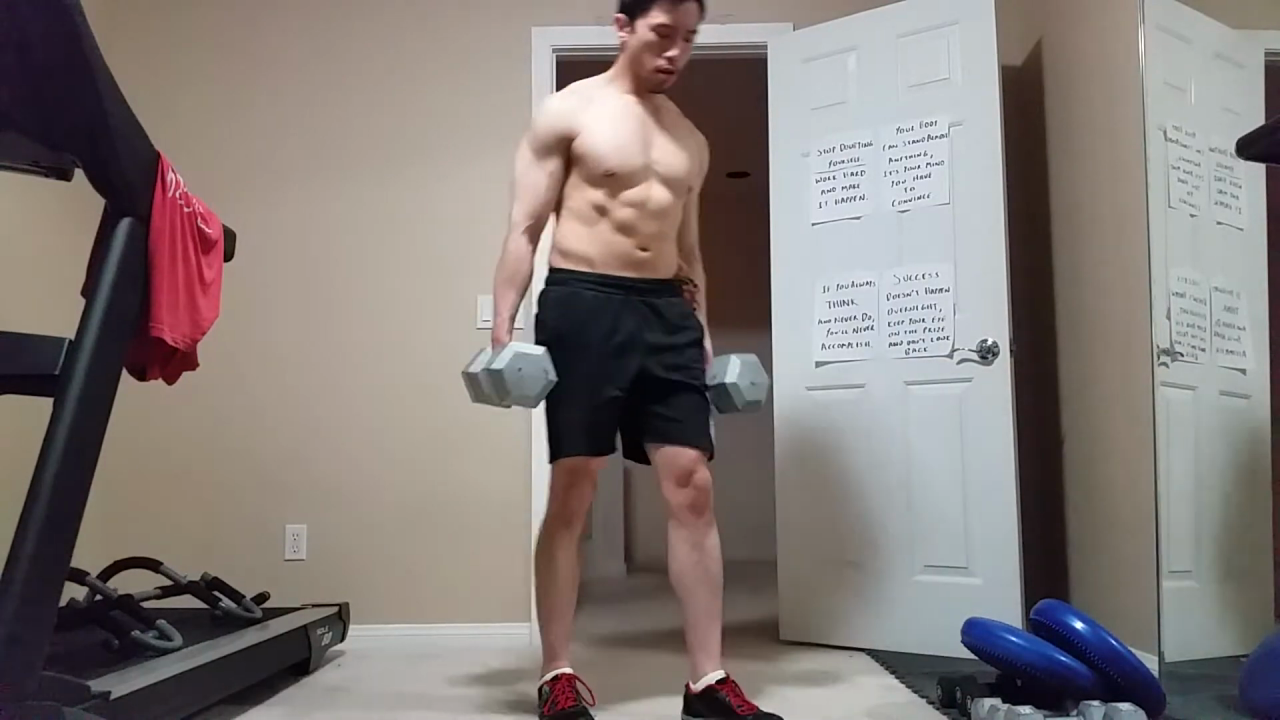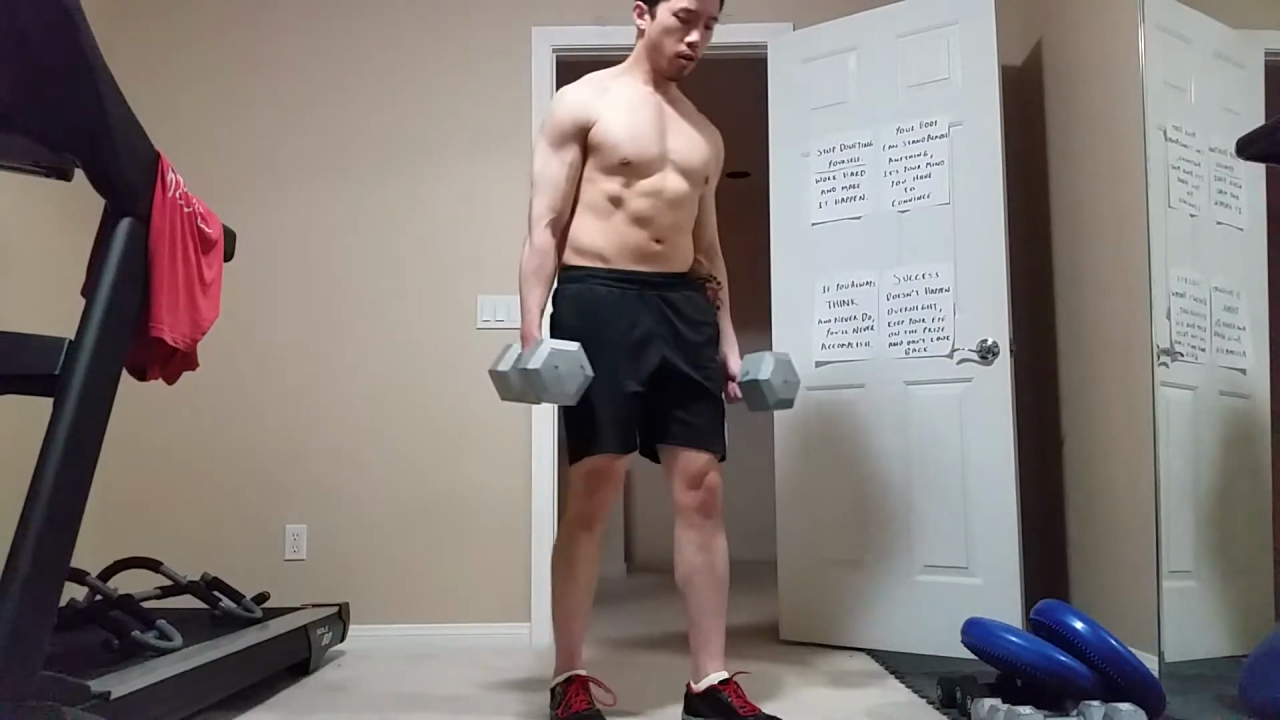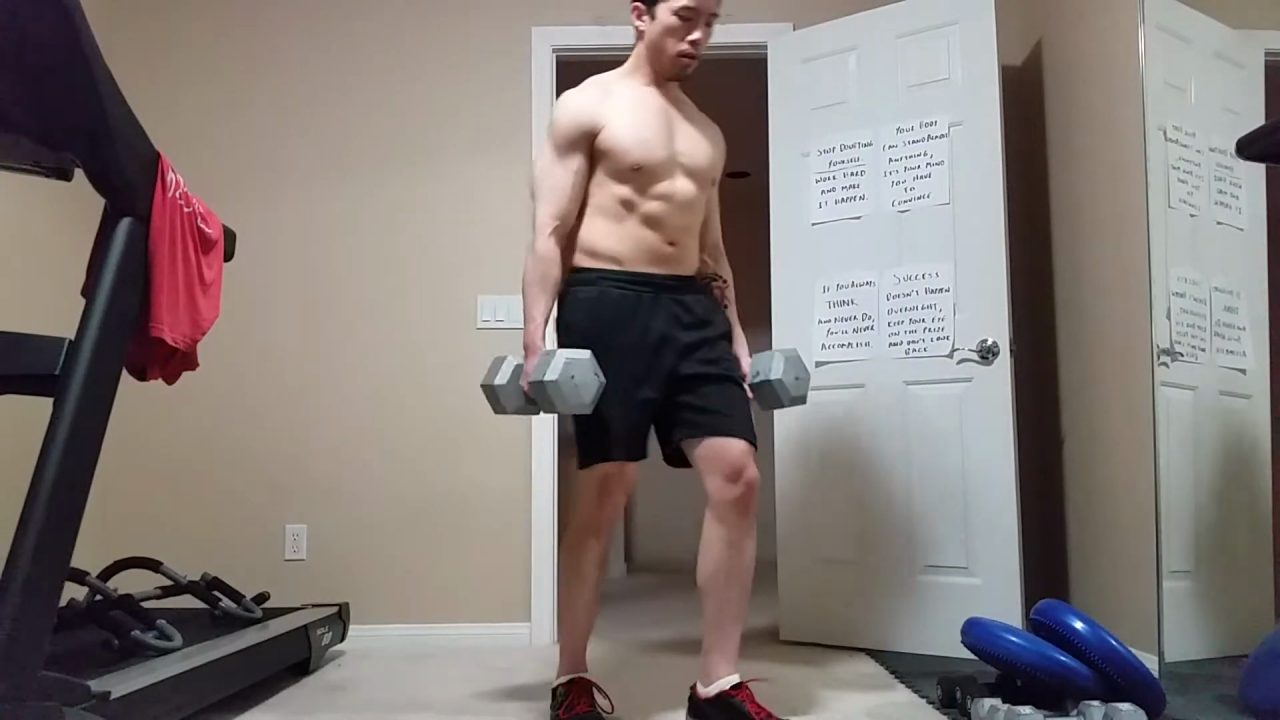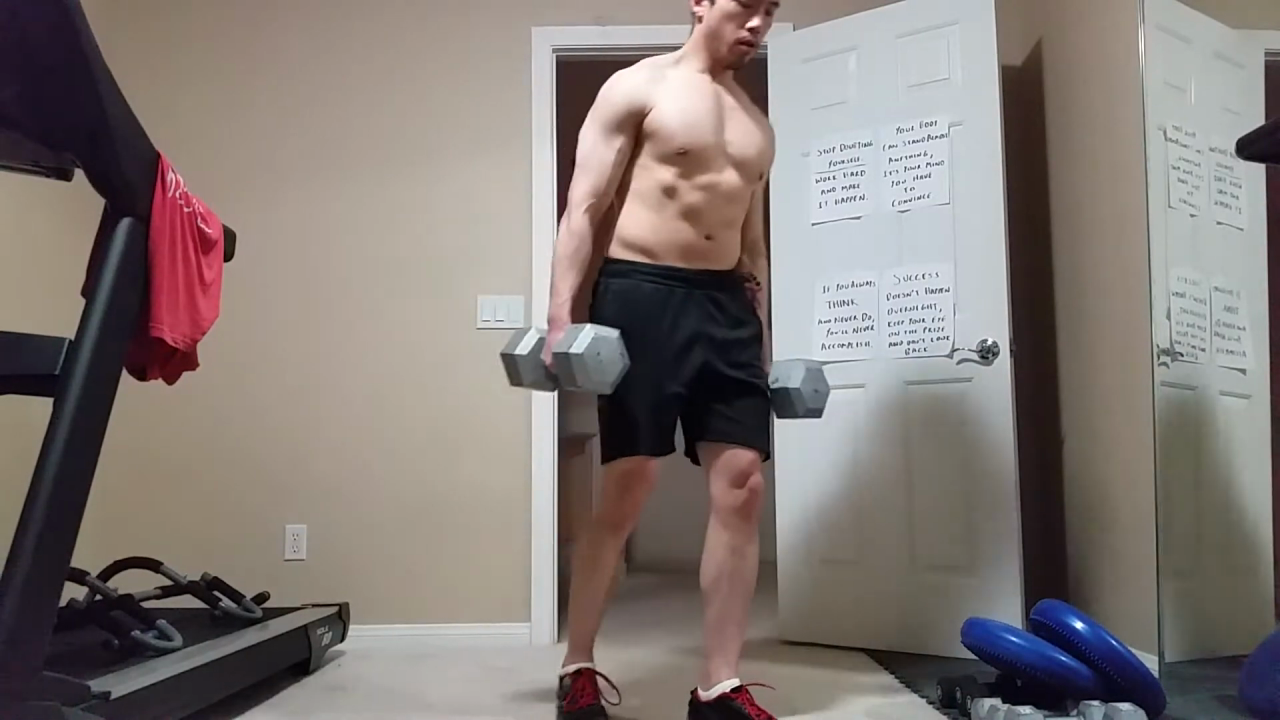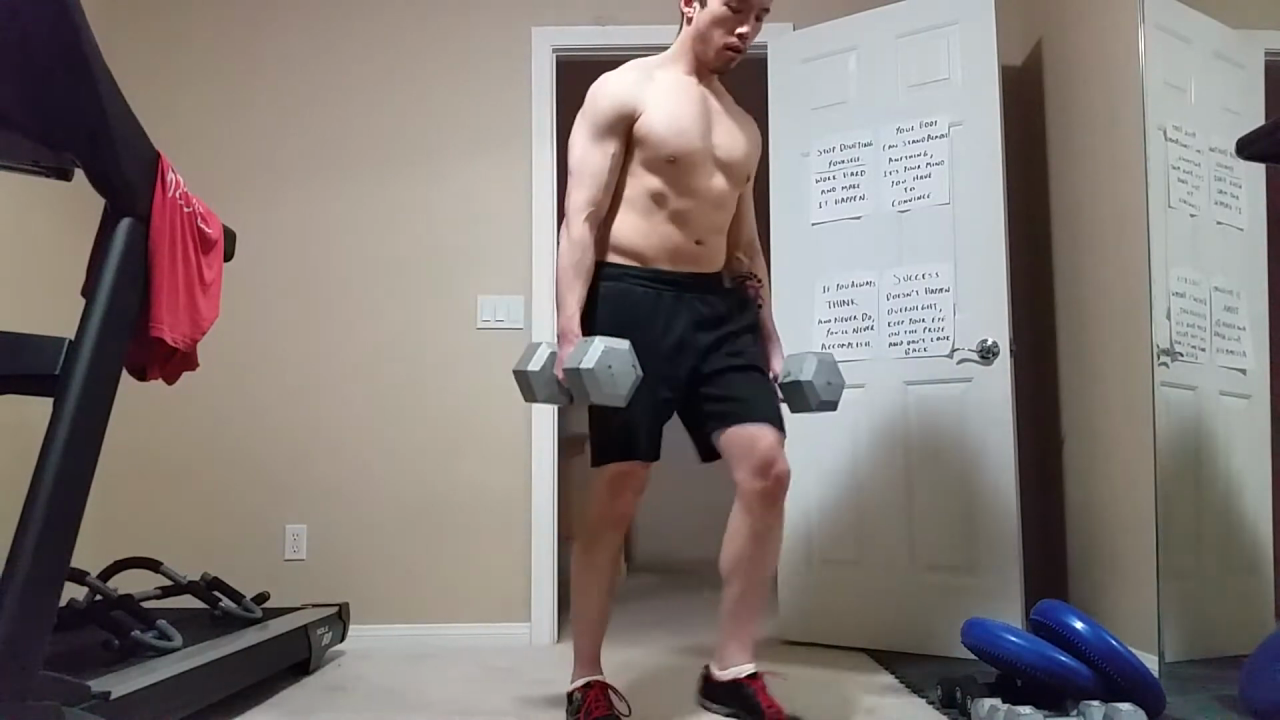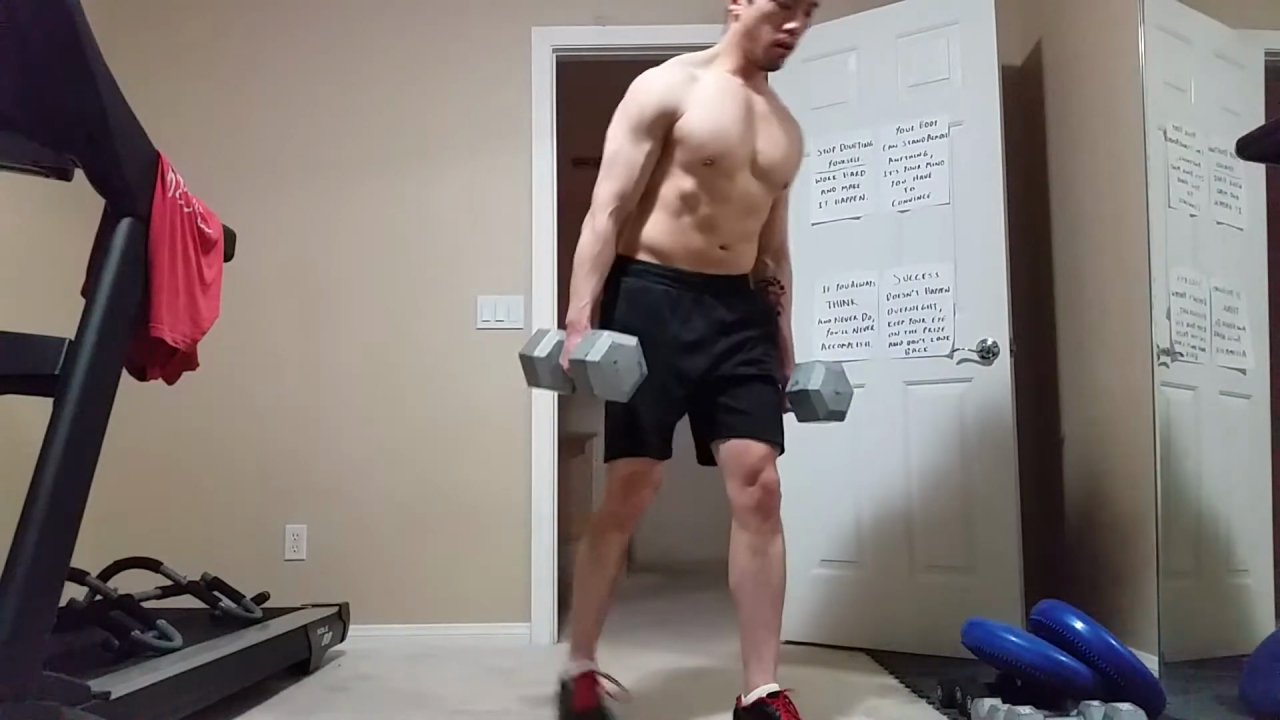
dt=0.3s
person 1, frame 1
left shoulder: (691, 141)
right shoulder: (567, 112)
right elbow: (523, 231)
left wrist: (704, 339)
right wrist: (503, 329)
left hip: (666, 314)
right hip: (583, 305)
left knee: (692, 488)
right knee: (572, 493)
person 1, frame 2
left shoulder: (706, 135)
right shoulder: (583, 102)
right elbow: (545, 226)
left wrist: (728, 340)
right wrist: (532, 325)
left hip: (682, 308)
right hip: (598, 301)
left knee: (700, 489)
right knee: (593, 492)
person 1, frame 3
left shoulder: (707, 133)
right shoulder: (586, 107)
right elbow: (549, 233)
left wrist: (737, 339)
right wrist: (535, 336)
left hip: (693, 311)
right hip: (609, 305)
left knee: (736, 480)
right knee: (602, 498)
person 1, frame 4
left shoulder: (757, 124)
right shoulder: (637, 88)
right elbow: (583, 209)
left wrist: (764, 342)
right wrist: (561, 312)
left hip: (726, 306)
right hip: (641, 295)
left knee: (742, 489)
right knee: (626, 490)
person 1, frame 5
left shoulder: (743, 125)
right shoulder: (623, 91)
right elbow: (581, 218)
left wrist: (768, 337)
right wrist: (570, 325)
left hip: (717, 306)
right hip: (632, 299)
left knee: (765, 470)
right knee: (617, 492)
person 1, frame 6
left shoulder: (784, 124)
right shoulder: (668, 87)
right elbow: (606, 210)
left wrist: (783, 344)
right wrist: (577, 320)
left hip: (739, 309)
right hip: (655, 298)
left knee: (758, 487)
right knee: (630, 487)
